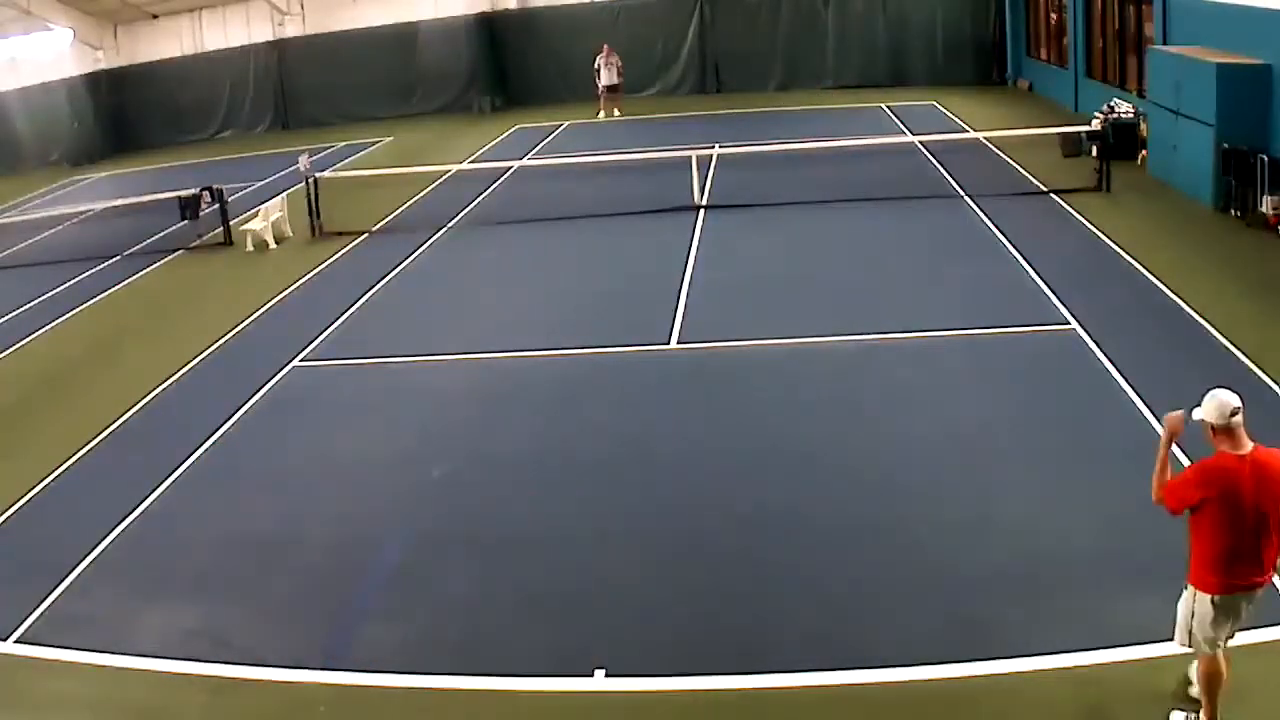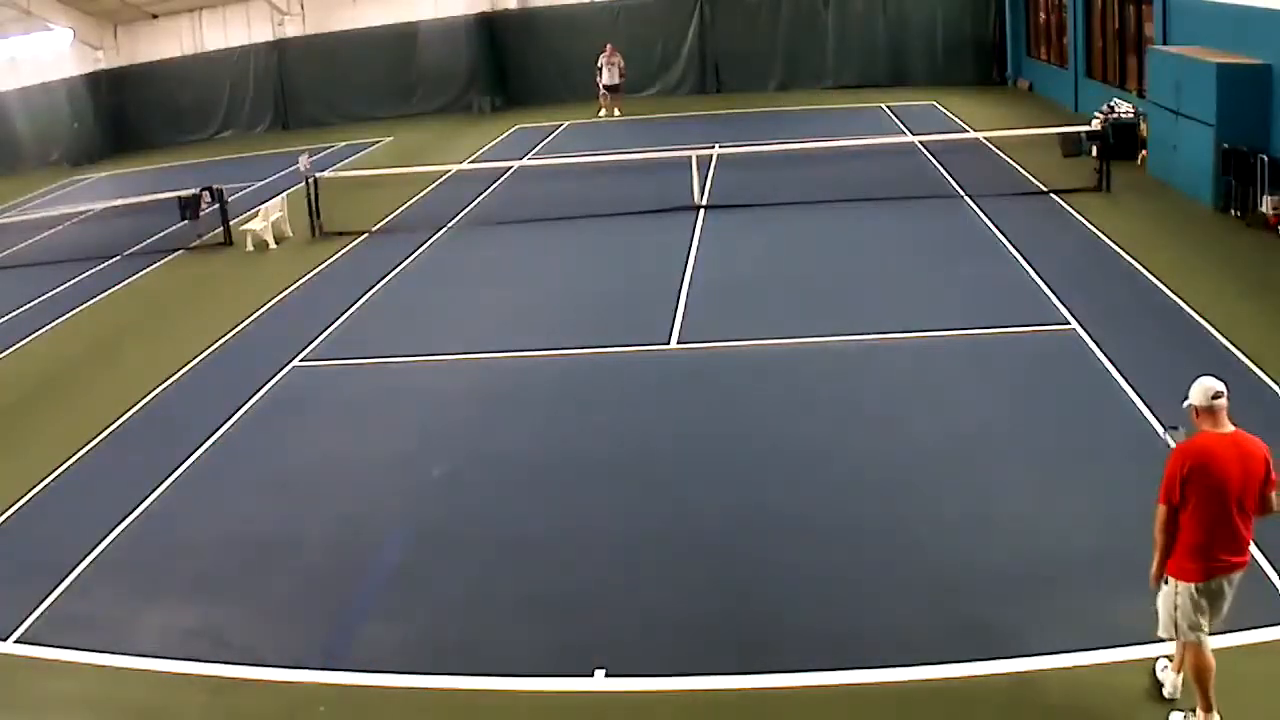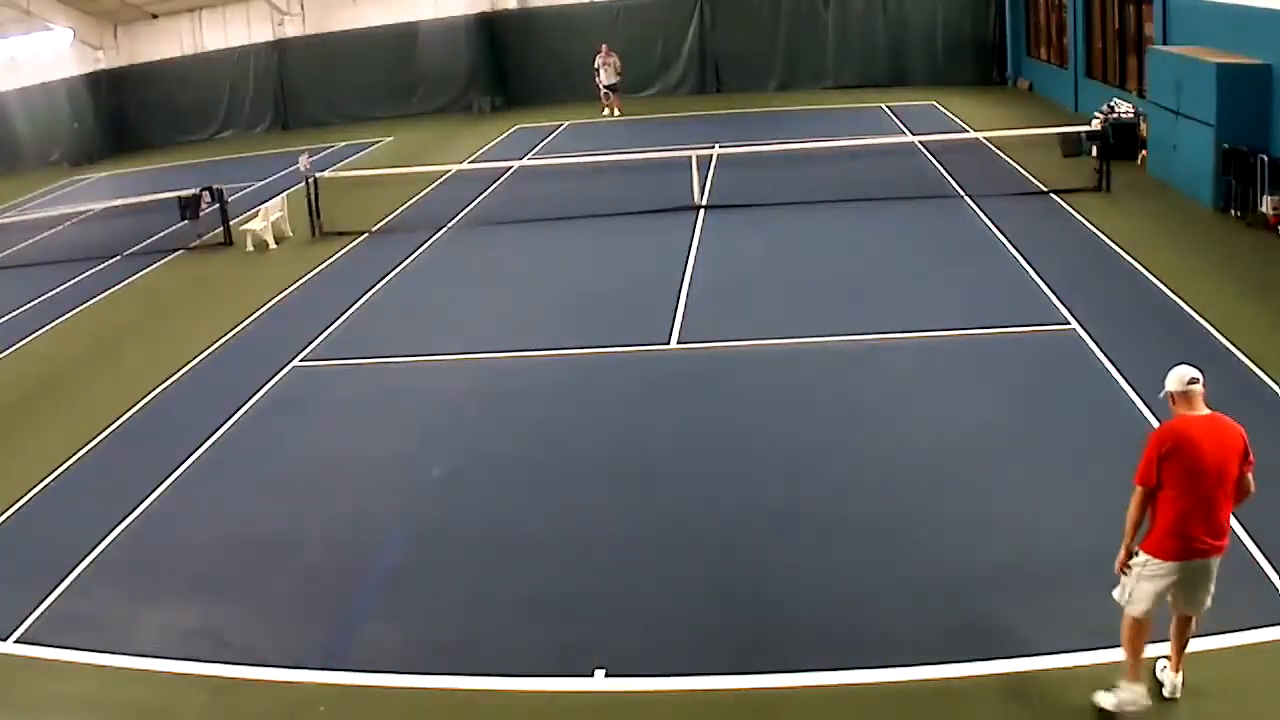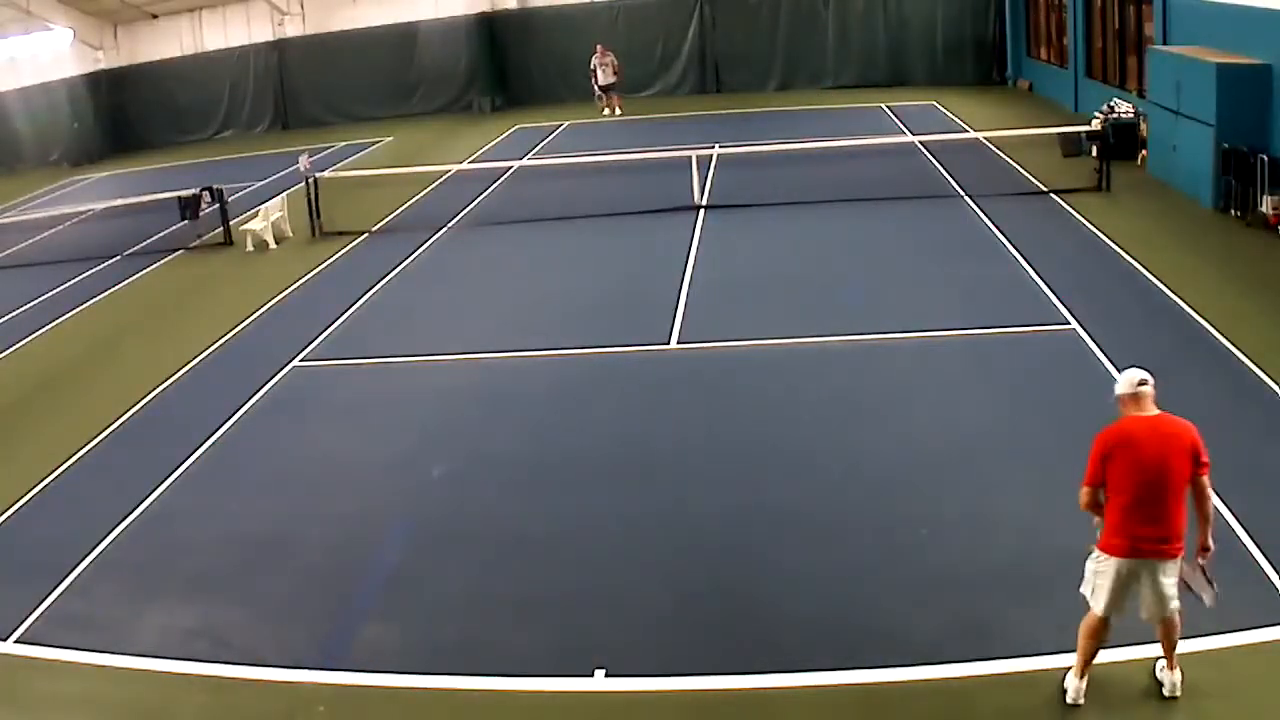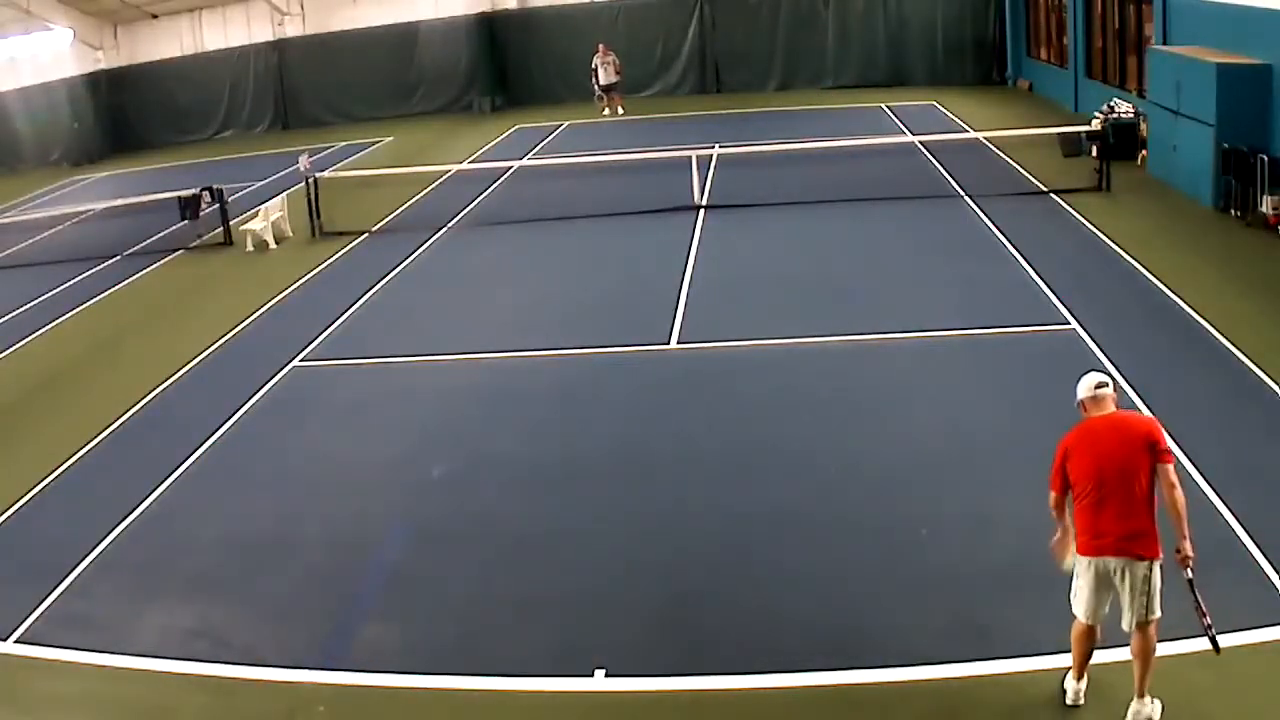
dt=0.4s
person 1, frame 1
left shoulder: (1205, 475)
left elbow: (1160, 496)
left wrist: (1166, 442)
left hip: (1216, 584)
left knee: (1208, 649)
right knee: (1212, 644)
right ankle: (1201, 682)
person 1, frame 2
left shoulder: (1186, 453)
right shoulder: (1257, 449)
left elbow: (1165, 515)
right elbow: (1268, 507)
left wrist: (1159, 561)
left hip: (1192, 565)
right hip: (1234, 561)
left knee: (1194, 639)
right knee: (1193, 629)
right ankle: (1173, 674)
person 1, frame 3
left shoulder: (1165, 436)
right shoulder: (1234, 431)
left elbow: (1141, 498)
right elbow: (1246, 489)
left wrist: (1126, 545)
left hip: (1166, 548)
right hip: (1212, 547)
left knee: (1135, 610)
right knee: (1187, 613)
left ankle: (1132, 688)
right ankle: (1173, 674)
person 1, frame 4
left shoulder: (1109, 437)
right shoulder: (1186, 432)
left elbow: (1087, 501)
right elbow: (1203, 493)
left wrist: (1102, 514)
right wrist: (1205, 535)
left hip: (1117, 547)
right hip: (1166, 548)
left knee: (1098, 613)
right knee: (1167, 612)
left ankle: (1077, 681)
right ankle: (1171, 673)
person 1, frame 5
left shoulder: (1070, 441)
right shoulder: (1147, 427)
left elbow: (1056, 502)
right elbow: (1171, 485)
left wrist: (1064, 531)
right wrist: (1184, 538)
left hip: (1091, 549)
right hip: (1139, 549)
left knee: (1085, 620)
right knee: (1144, 624)
left ankle: (1076, 683)
